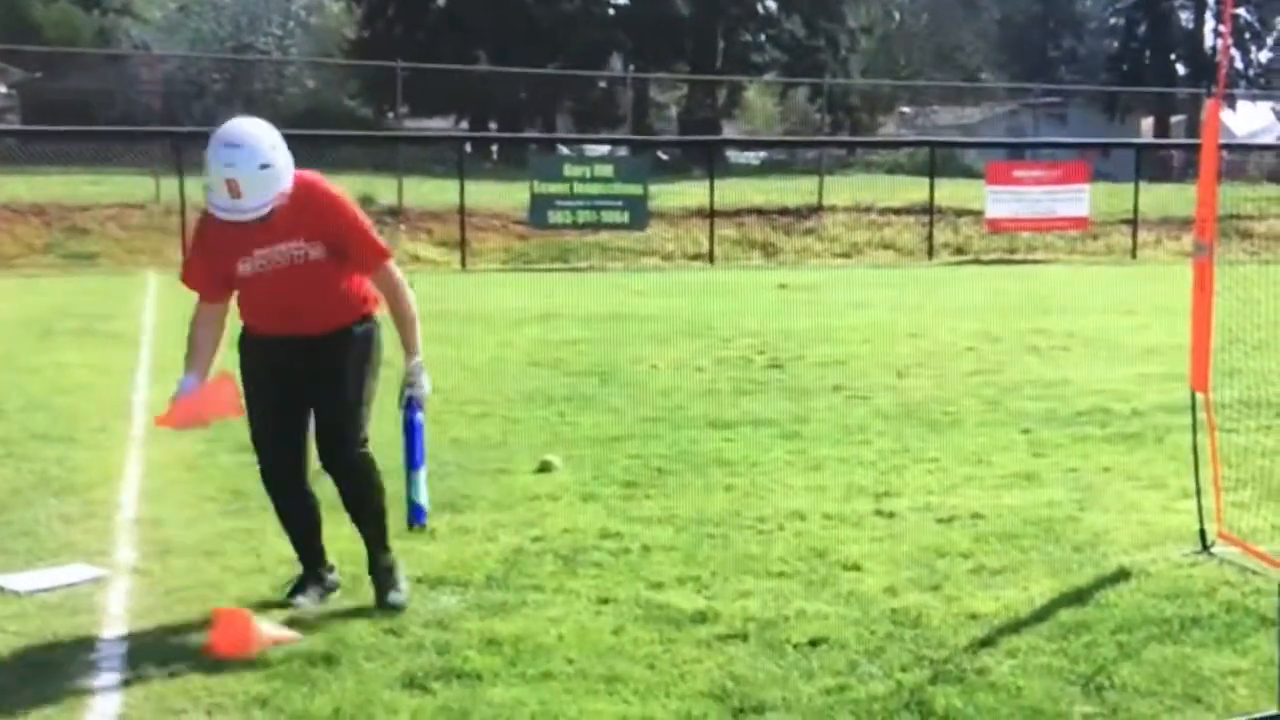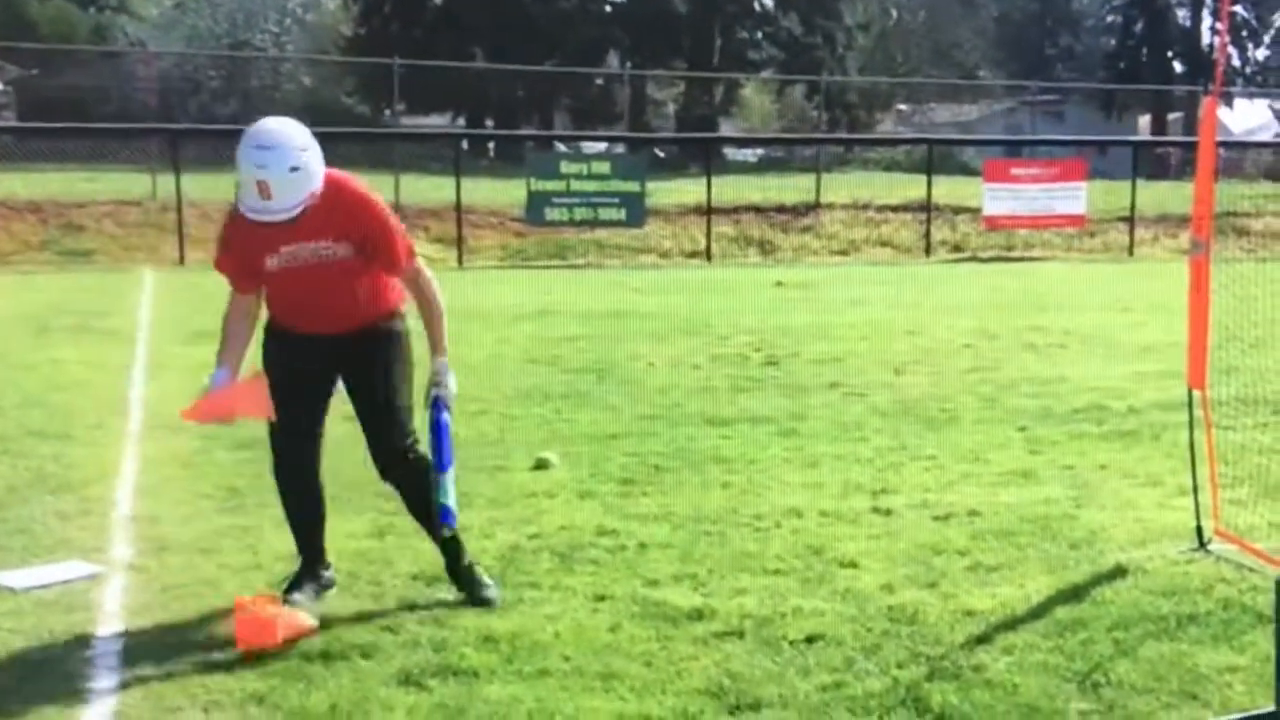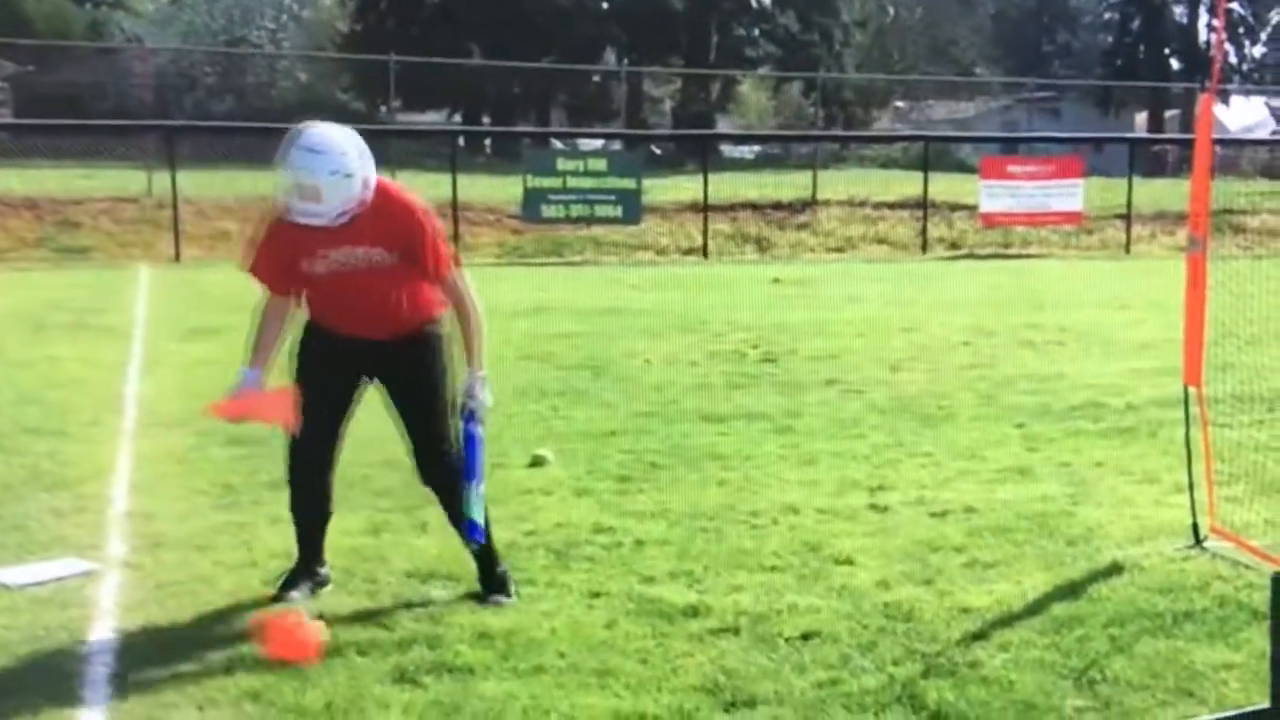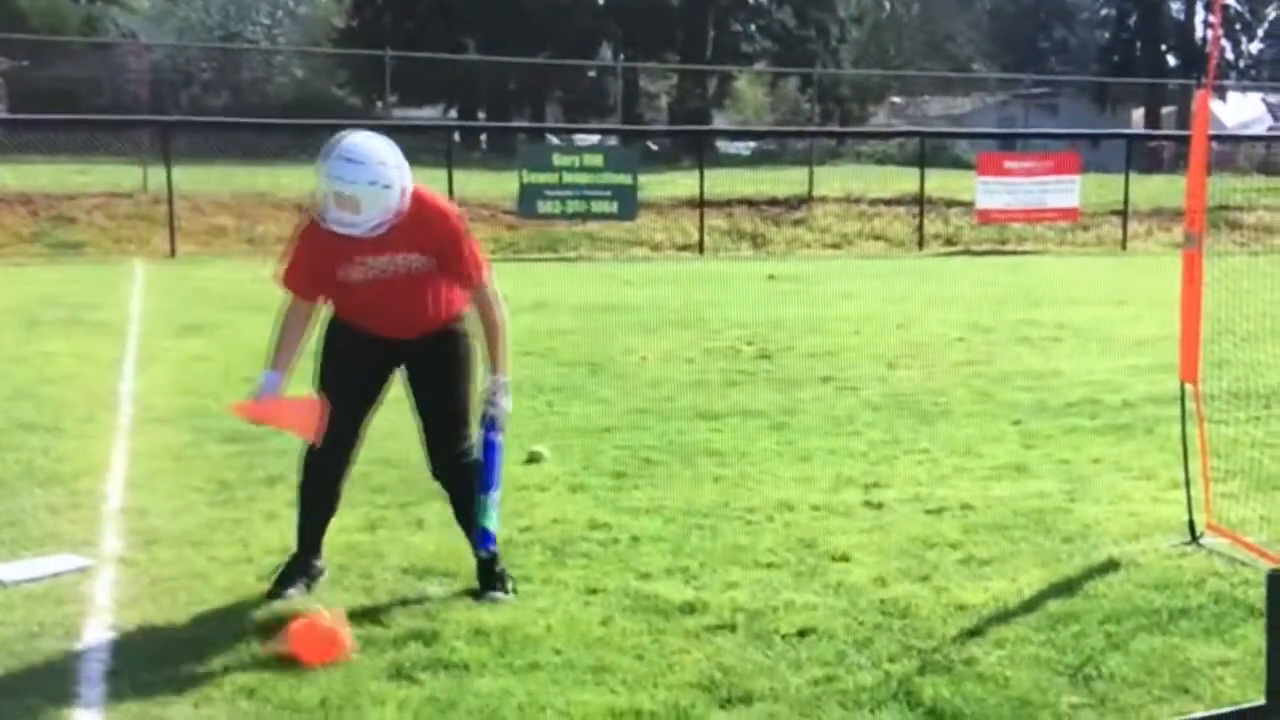
dt=0.1s
person 1, frame 1
left shoulder: (323, 204)
right shoulder: (216, 224)
left elbow: (390, 280)
right elbow: (209, 308)
left wrist: (414, 363)
right wrist: (193, 379)
left hip: (343, 334)
right hip: (267, 344)
left knee: (343, 450)
right knee: (279, 467)
left ankle: (384, 562)
right ankle: (317, 570)
person 1, frame 2
left shoulder: (355, 204)
right shoulder: (245, 222)
left elbow: (418, 278)
right elbow: (243, 298)
left wrist: (441, 363)
right wrist: (224, 373)
left hip: (373, 331)
right hip: (297, 340)
left knee: (396, 451)
right knee: (291, 458)
left ankle: (458, 562)
right ankle: (313, 567)
person 1, frame 3
left shoulder: (403, 213)
right shoulder: (291, 223)
left elbow: (456, 290)
right elbow: (279, 301)
left wrist: (476, 373)
right wrist: (254, 373)
left hip: (411, 336)
right hip: (333, 339)
left knee: (439, 455)
right knee: (307, 453)
left ankle: (490, 565)
right ankle: (309, 566)
person 1, frame 4
left shoulder: (436, 218)
right shoulder: (322, 229)
left elbow: (485, 295)
right elbow: (302, 306)
left wrist: (498, 379)
right wrist: (274, 378)
left hip: (436, 334)
right hip: (357, 334)
left knee: (455, 455)
right knee: (327, 447)
left ankle: (490, 564)
right ankle: (306, 558)
